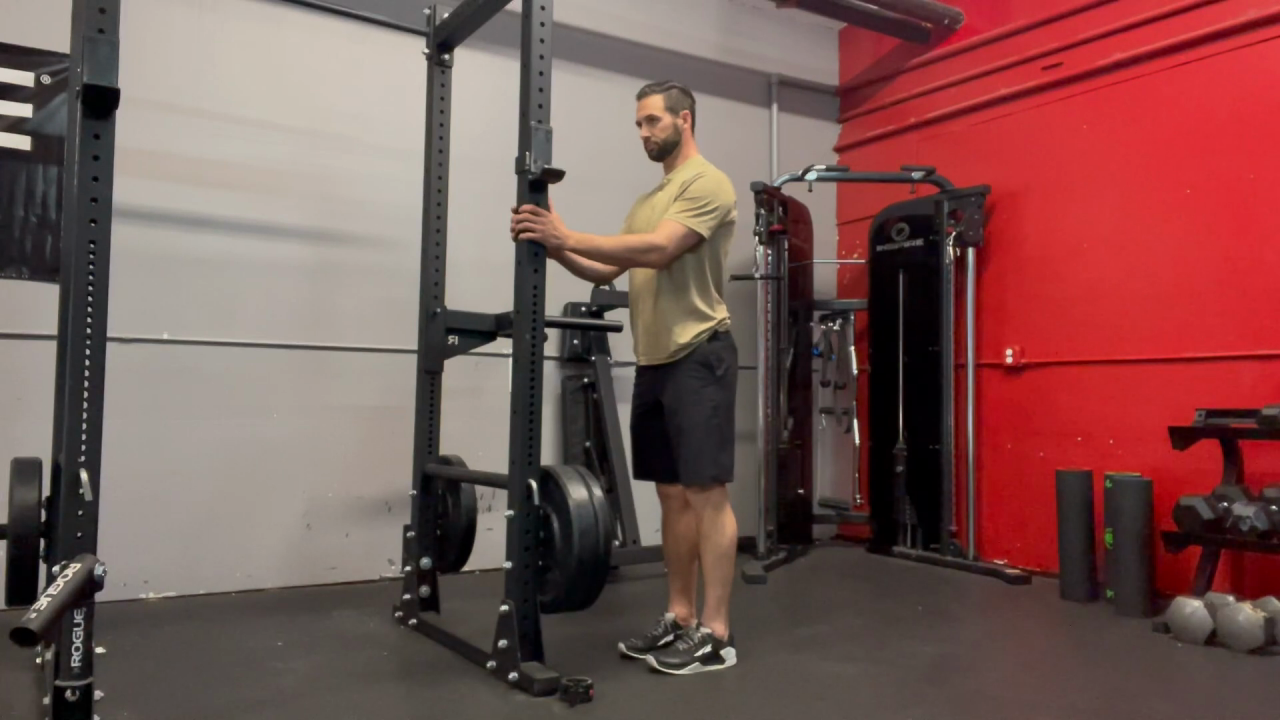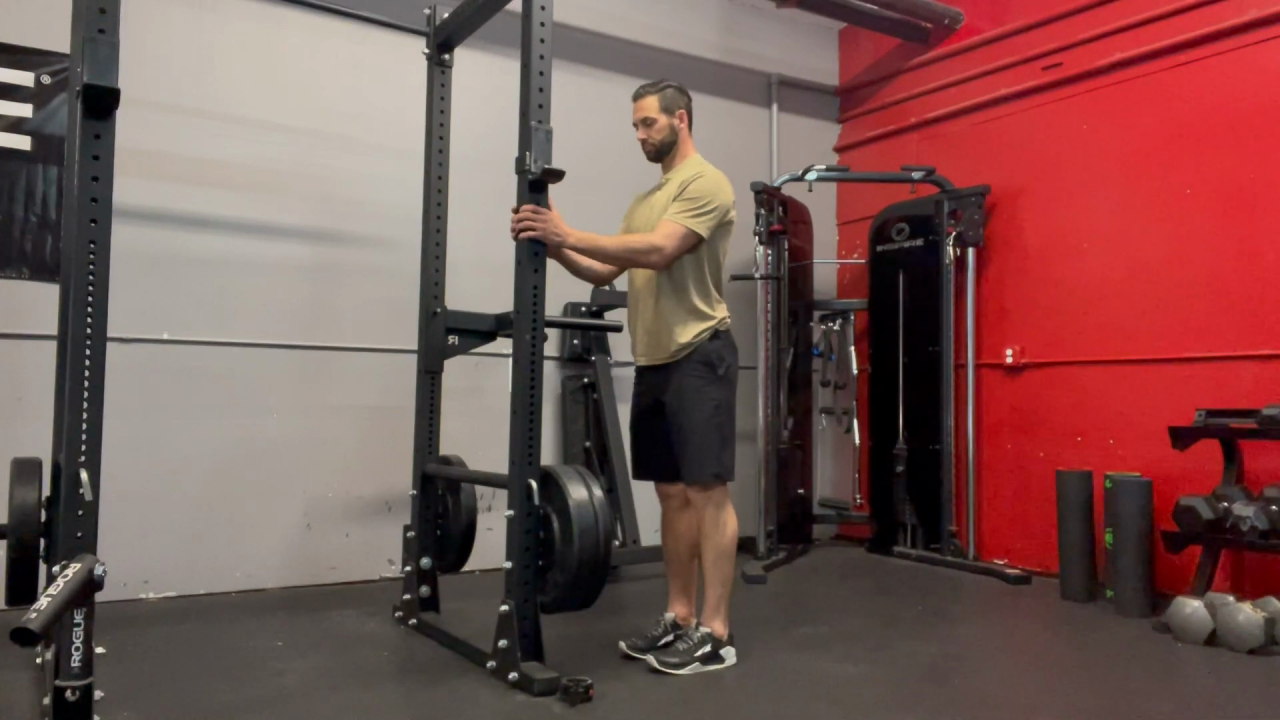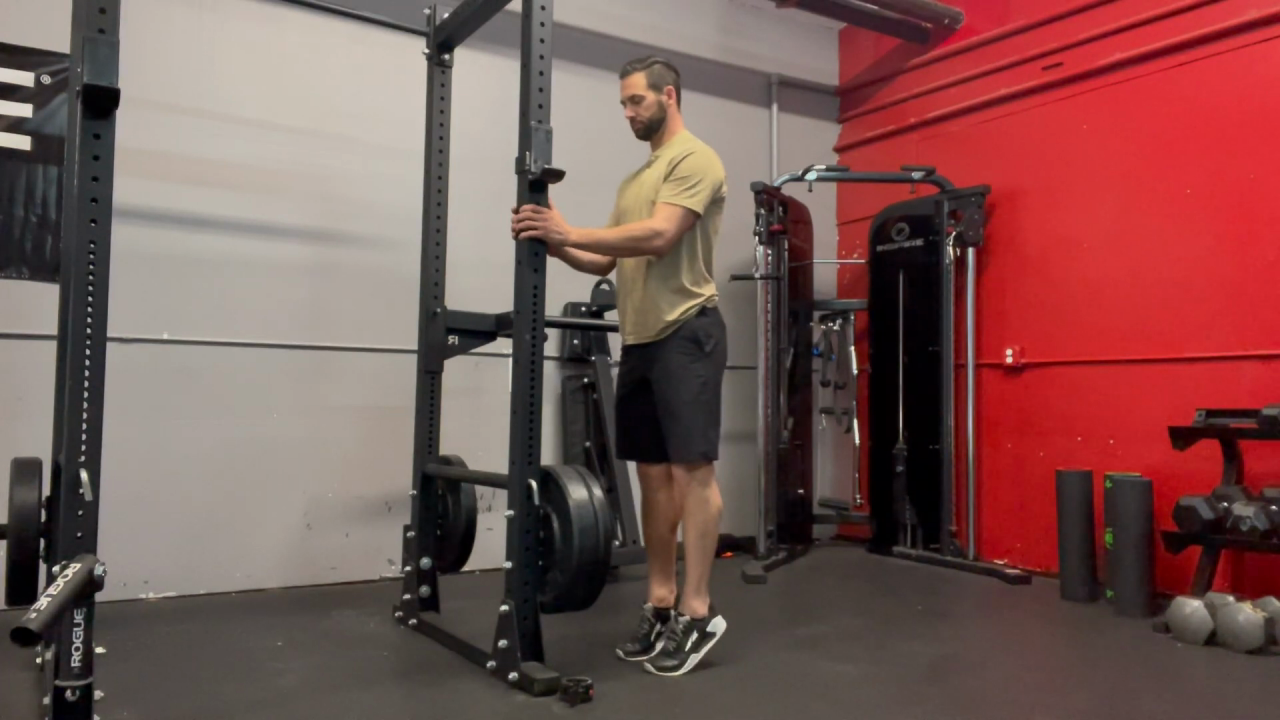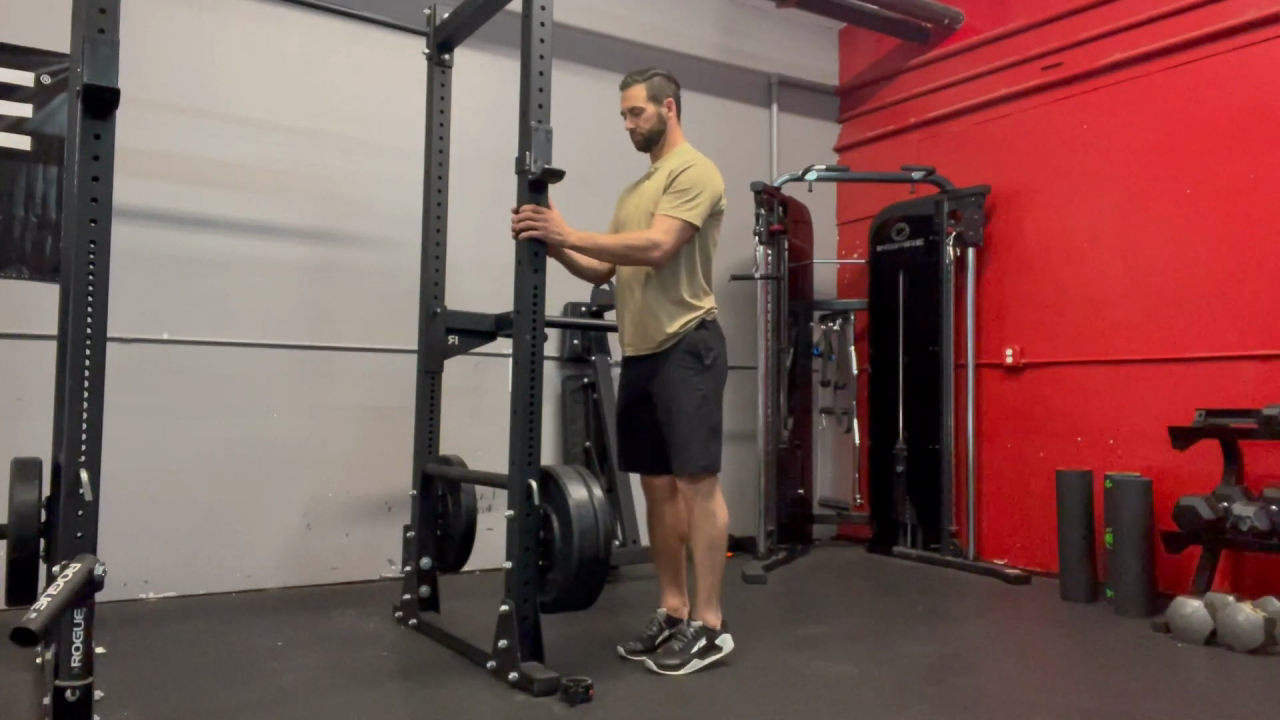
dt=1s
person 1, frame 1
left shoulder: (707, 185)
right shoulder: (649, 199)
left elbow: (658, 251)
right elbow: (607, 269)
left wrist: (568, 236)
right wrist: (555, 249)
left hip: (697, 356)
right hip: (654, 360)
left knee: (706, 491)
right knee: (672, 492)
left ankle: (715, 633)
right ankle: (678, 618)
person 1, frame 2
left shoulder: (706, 184)
right shoulder: (647, 198)
left elbow: (658, 252)
right elbow: (605, 271)
left wrist: (570, 235)
right wrist: (554, 247)
left hip: (698, 356)
right hip: (653, 361)
left knee: (707, 490)
right knee: (673, 492)
left ankle: (715, 633)
right ankle: (679, 618)
person 1, frame 3
left shoulder: (694, 161)
right shoulder: (636, 178)
left elbow: (659, 237)
right elbow: (606, 260)
left wrist: (570, 231)
right wrist: (556, 244)
left hip: (686, 334)
right hip: (640, 340)
left knee: (690, 470)
right knee: (654, 474)
left ankle: (697, 613)
right ankle: (661, 605)
person 1, frame 4
left shoulder: (693, 172)
right shoulder: (637, 188)
left elbow: (657, 248)
right elbow: (603, 269)
left wrist: (570, 233)
right wrist: (555, 246)
left hip: (686, 347)
right hip: (641, 352)
left knee: (696, 481)
right knee: (658, 484)
left ankle: (709, 624)
right ankle: (672, 612)
